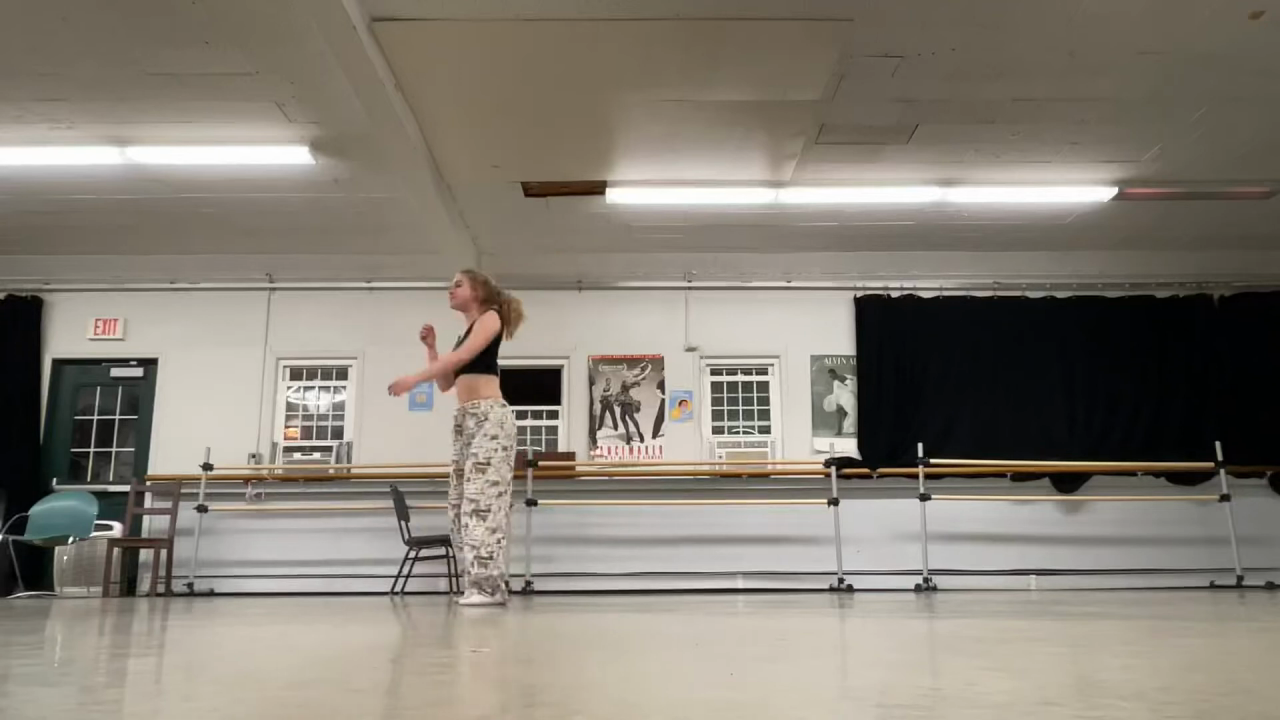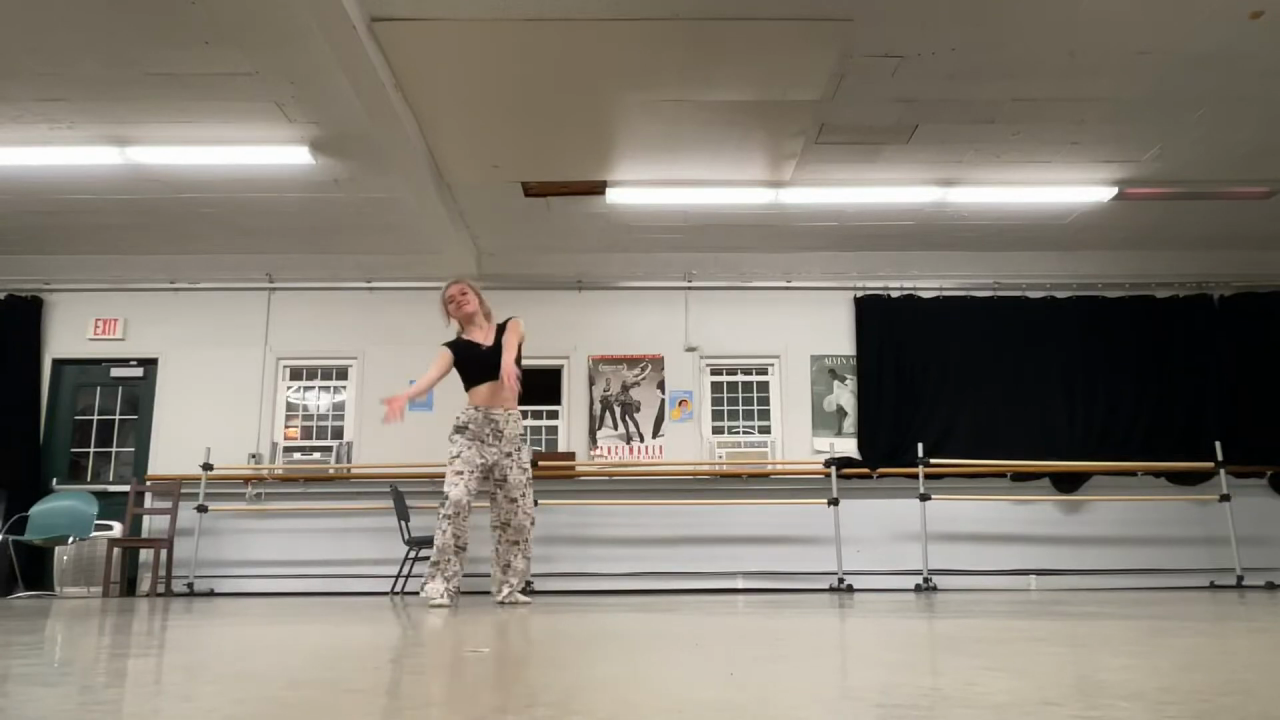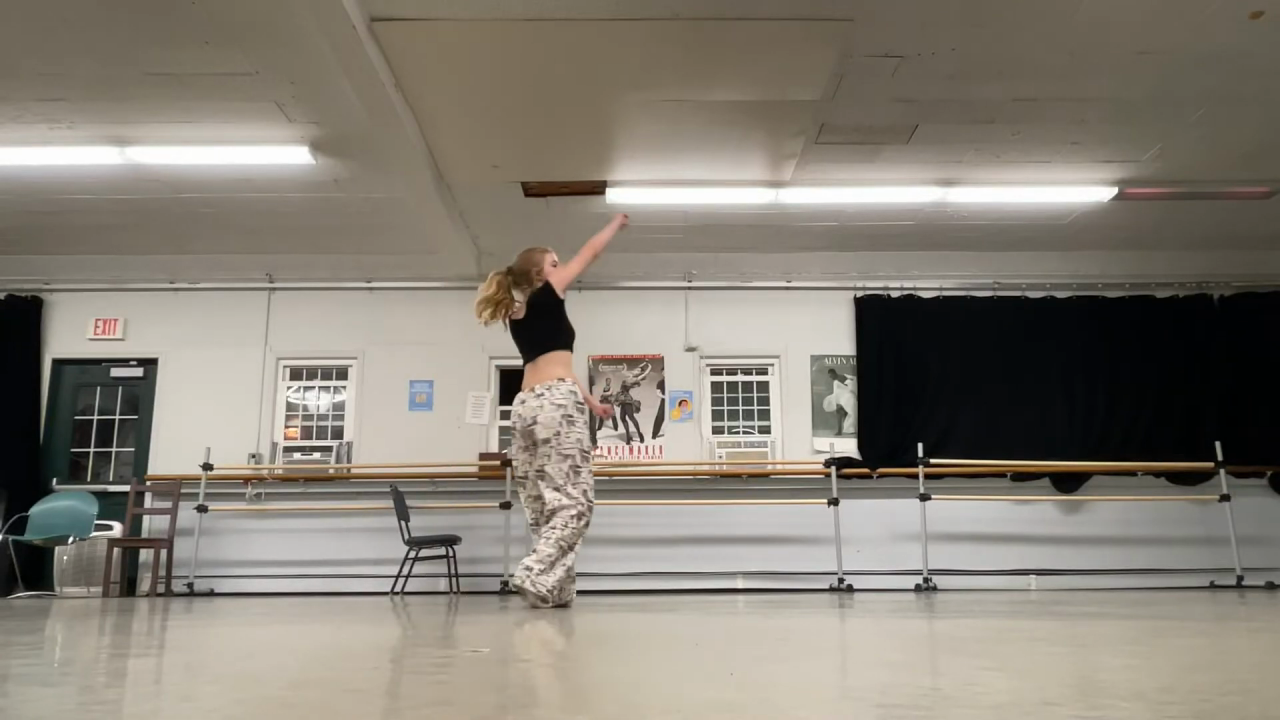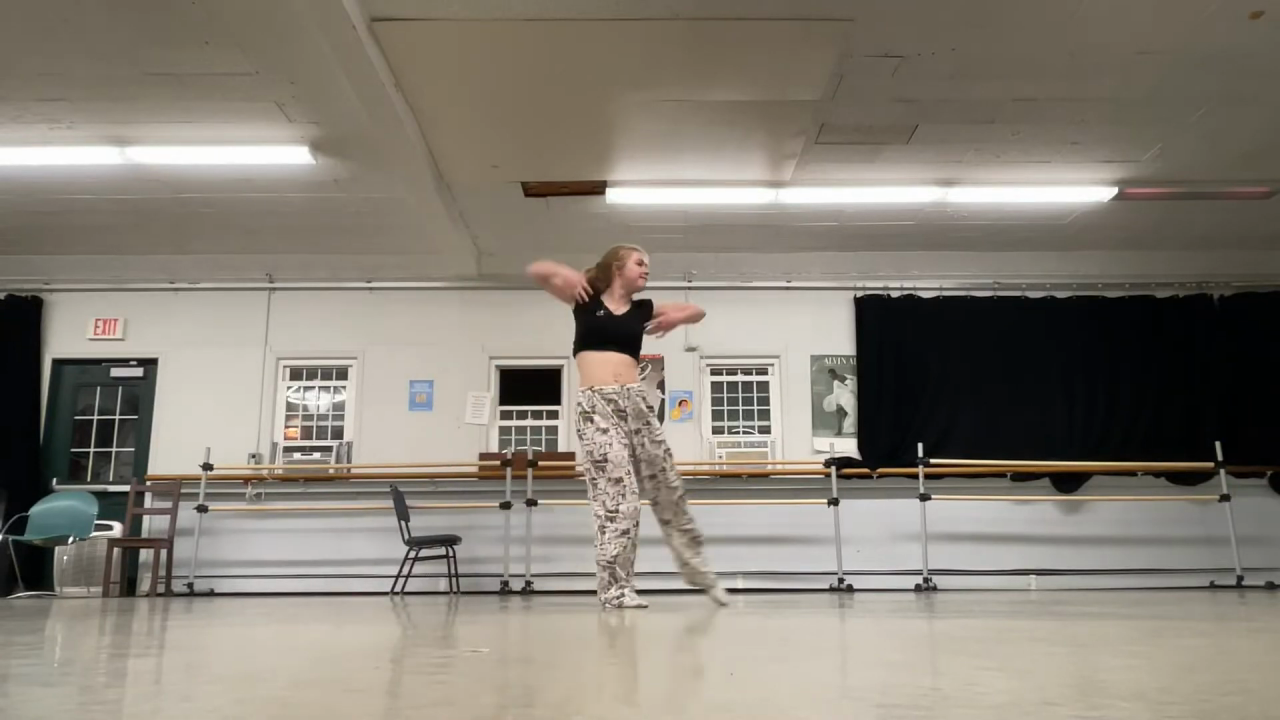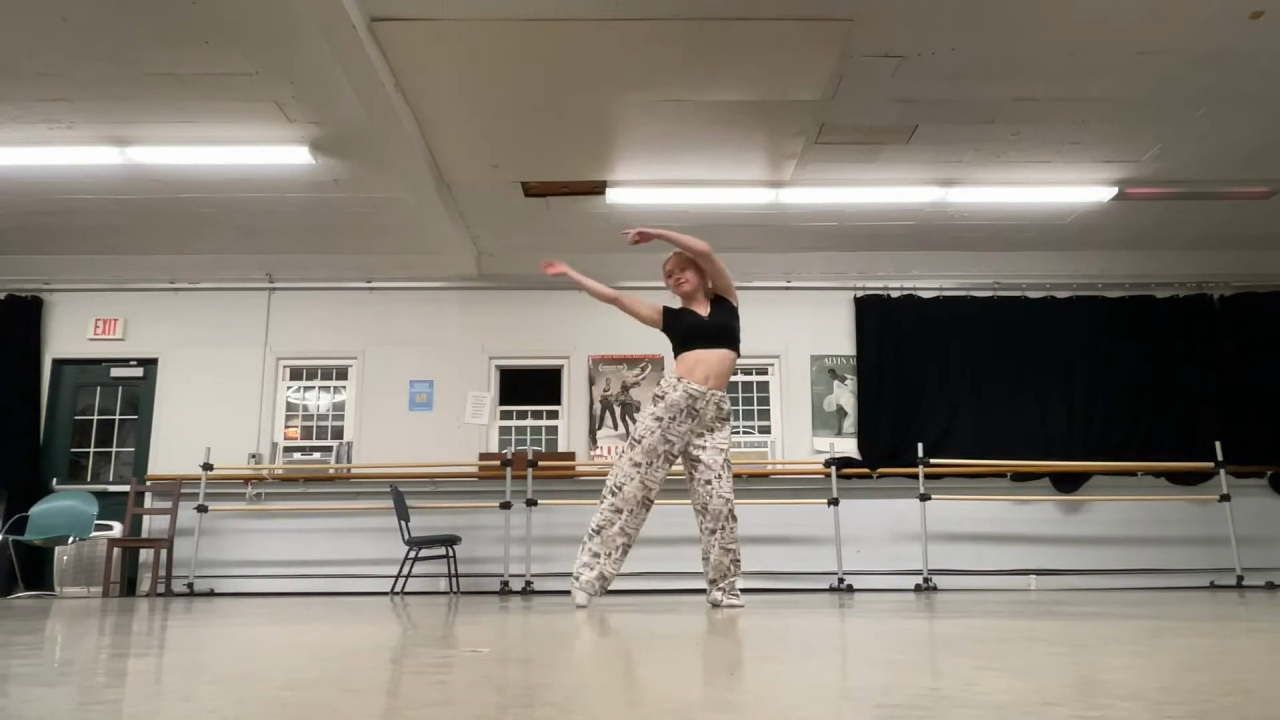
dt=1s
person 1, frame 1
left shoulder: (490, 317)
right shoulder: (468, 332)
left elbow: (462, 355)
right elbow: (446, 384)
left wrist: (414, 378)
right wrist: (431, 347)
left hip: (489, 417)
right hip: (466, 420)
left knee: (484, 503)
right knee: (460, 506)
left ankle: (489, 586)
right ankle: (485, 584)
person 1, frame 2
left shoulder: (510, 327)
right shoulder: (453, 348)
left elbow: (510, 348)
right elbow: (430, 377)
left wrist: (509, 364)
right wrist: (403, 398)
left hip: (508, 431)
right hip: (472, 429)
left knee: (517, 514)
right knee: (455, 500)
left ankle: (509, 587)
right ankle: (441, 586)
person 1, frame 3
left shoulder: (516, 315)
right shoulder: (545, 293)
right elbow: (590, 253)
left wrist: (589, 401)
right wrist: (616, 222)
left hip: (525, 406)
right hip: (557, 402)
left knee: (546, 504)
right knee: (576, 499)
left ankle: (552, 586)
right ankle: (537, 576)
person 1, frame 4
left shoulder: (644, 307)
right shoulder: (584, 297)
left elbow: (697, 311)
right elbow: (536, 271)
left wrist: (677, 317)
right wrist: (564, 272)
left hip: (637, 403)
right hip: (595, 407)
left knee: (669, 494)
right knee: (616, 500)
left ankle: (698, 573)
right ankle: (615, 588)
person 1, frame 5
left shoulder: (726, 301)
right shoulder: (670, 317)
left elbow: (706, 251)
right elbow: (616, 298)
left wrist: (657, 233)
right wrist: (570, 274)
left hip: (714, 412)
right hip: (674, 400)
left knee: (718, 500)
right knee: (629, 485)
left ankle: (723, 586)
right ankle: (592, 572)
